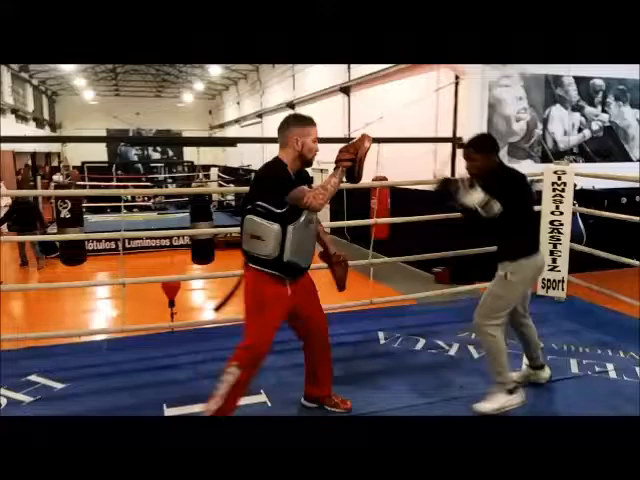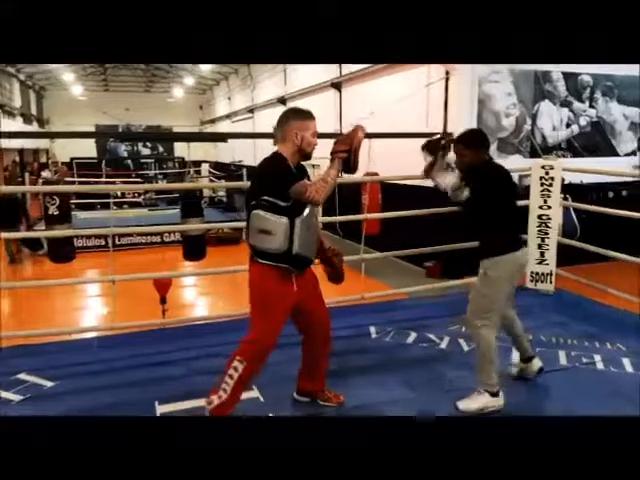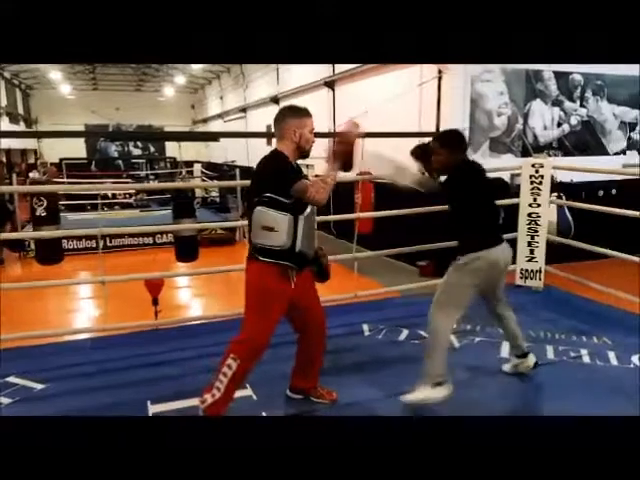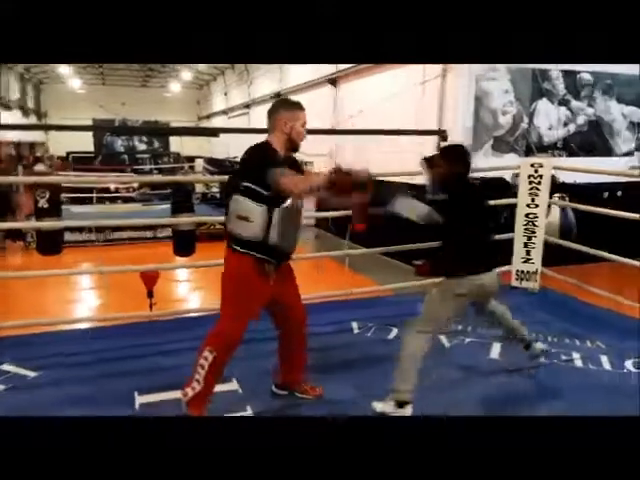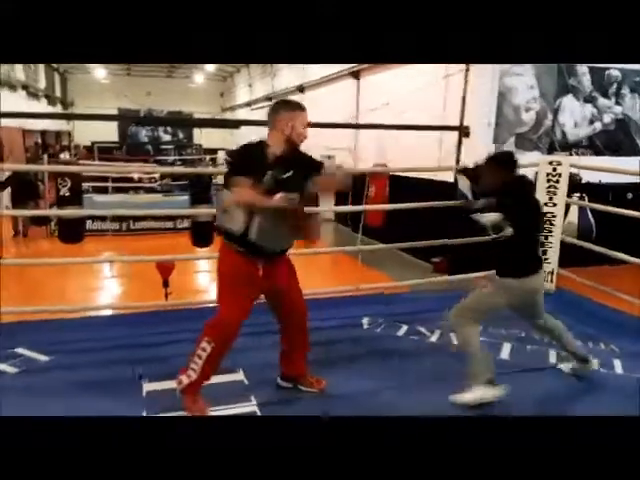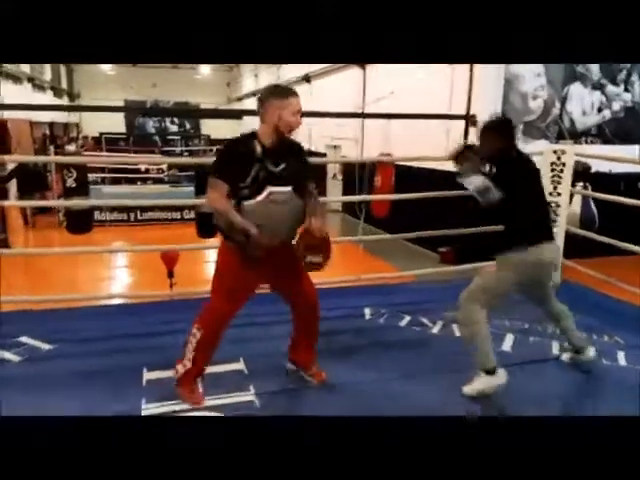
dt=0.2s
person 1, frame 1
left shoulder: (301, 176)
right shoulder: (271, 175)
left elbow: (311, 218)
right elbow: (315, 201)
left wrist: (330, 250)
right wrist: (342, 168)
left hip: (296, 276)
right hip: (266, 278)
left knee: (318, 334)
right knee: (256, 346)
left ankle: (318, 394)
right ankle: (218, 409)
person 1, frame 2
left shoulder: (296, 169)
right shoulder: (272, 169)
right elbow: (316, 195)
left wrist: (324, 246)
right wrist: (337, 161)
left hip: (299, 270)
right hip: (271, 273)
left knee: (319, 329)
right knee: (261, 341)
left ankle: (311, 388)
right ankle: (218, 405)
person 1, frame 3
left shoulder: (290, 166)
right shoulder: (274, 166)
right elbow: (317, 196)
left wrist: (312, 251)
right wrist: (335, 163)
left hip: (295, 267)
right hip: (268, 269)
left knee: (314, 327)
right knee: (254, 339)
left ankle: (304, 385)
right ankle: (212, 404)
person 1, frame 4
left shoulder: (288, 162)
right shoulder: (260, 155)
left elbow: (297, 192)
right elbow: (296, 187)
right wrist: (330, 177)
left hip: (276, 261)
right hip: (246, 260)
left knee: (293, 321)
right knee: (230, 330)
left ankle: (289, 380)
right ankle: (195, 397)
person 1, frame 5
left shoulder: (300, 161)
right shoulder: (250, 154)
left elbow: (334, 180)
right elbow: (240, 197)
left wrist: (330, 181)
right wrist: (285, 205)
left hip: (276, 257)
right hip: (241, 256)
left knee: (295, 315)
right knee: (227, 322)
left ankle: (292, 374)
right ankle: (190, 386)
person 1, frame 6
left shoulder: (294, 152)
right shoulder: (237, 150)
left elbow: (309, 191)
right elbow: (214, 198)
left wrist: (315, 218)
right wrist: (248, 229)
left hip: (280, 248)
right hip: (241, 249)
left knee: (307, 301)
right knee: (218, 313)
left ankle: (302, 360)
right ankle: (187, 375)
person 2, frame 1
left shoulder: (513, 181)
right shoulder: (496, 180)
left elbow: (502, 215)
right elbow: (483, 219)
left wrist: (470, 193)
right wrist: (460, 195)
left hip: (520, 261)
right hip: (522, 258)
left knee: (486, 321)
right knee: (517, 316)
left ankle: (506, 390)
right ankle: (537, 368)
person 2, frame 2
left shoulder: (496, 176)
right shoulder: (483, 174)
left elbow: (473, 204)
right elbow: (468, 199)
left wrist: (443, 172)
right wrist: (442, 172)
left hip: (502, 258)
right hip: (511, 253)
left knee: (479, 322)
right knee: (502, 311)
left ankle: (490, 393)
right ankle: (528, 360)
person 2, frame 3
left shoulder: (465, 174)
right shoulder: (471, 174)
right wrist: (429, 169)
left hip: (477, 255)
right hip: (498, 250)
left knee: (442, 312)
right knee: (497, 305)
left ankle: (436, 382)
right ankle: (523, 357)
person 2, frame 4
left shoulder: (456, 196)
right shoulder: (471, 193)
left elbow: (427, 213)
right wrist: (436, 183)
left hip: (461, 280)
right hip: (486, 274)
left knee: (418, 333)
right knee: (487, 305)
left ankle: (400, 401)
right ankle: (528, 343)
person 2, frame 5
left shoulder: (519, 201)
right shoulder: (515, 194)
left elbow: (515, 238)
left wrist: (490, 209)
right wrist: (475, 183)
left hip: (514, 279)
right hip: (531, 275)
left knee: (460, 318)
right knee: (540, 319)
left ankle: (485, 383)
right ankle: (582, 360)
person 2, frame 6
left shoulder: (510, 167)
right shoulder: (519, 163)
left elbow: (496, 200)
left wrist: (471, 174)
right wrist: (478, 171)
left hip: (524, 252)
right hip: (546, 248)
left knee: (470, 302)
right knee: (547, 301)
left ankle: (490, 372)
right ankle: (581, 349)
